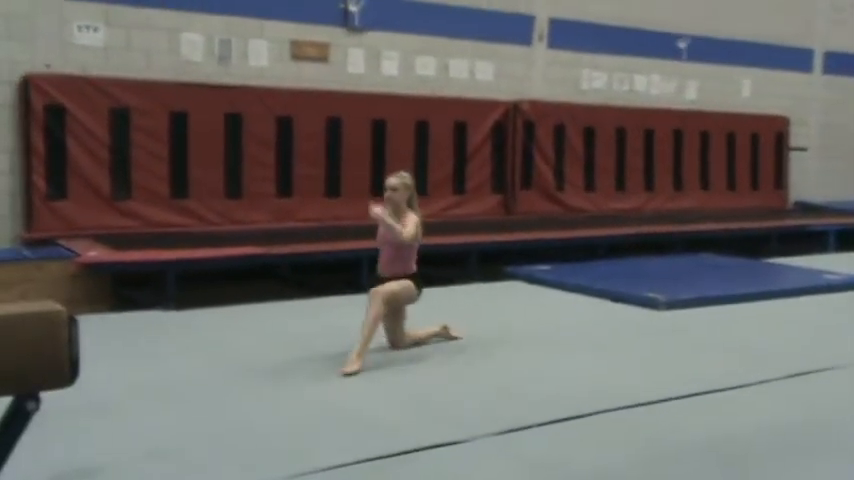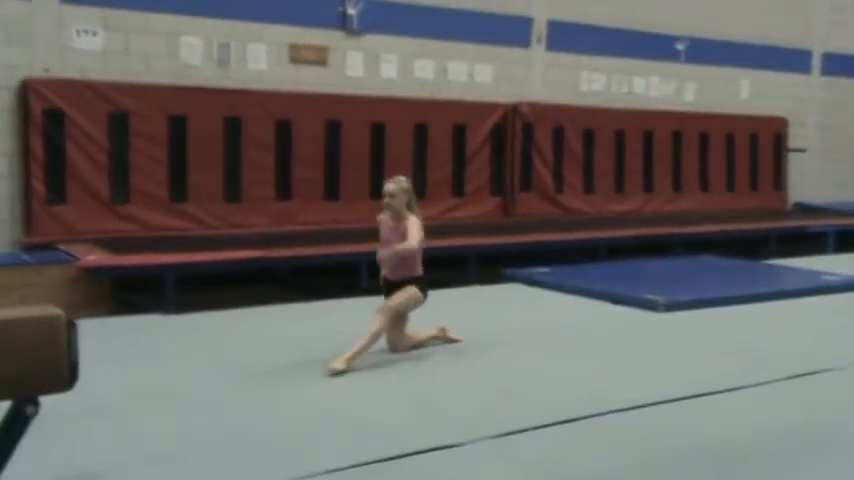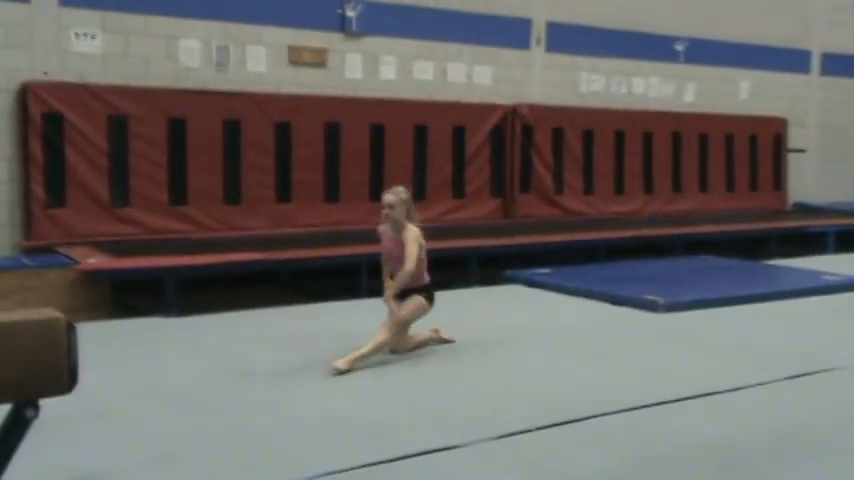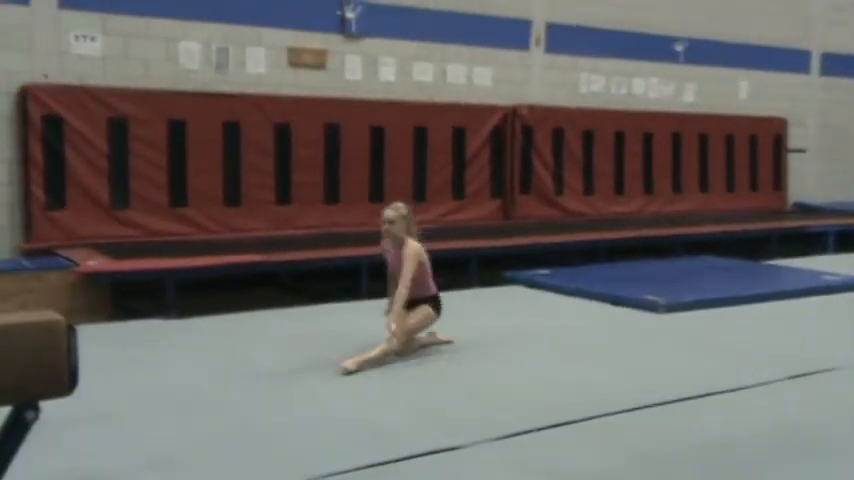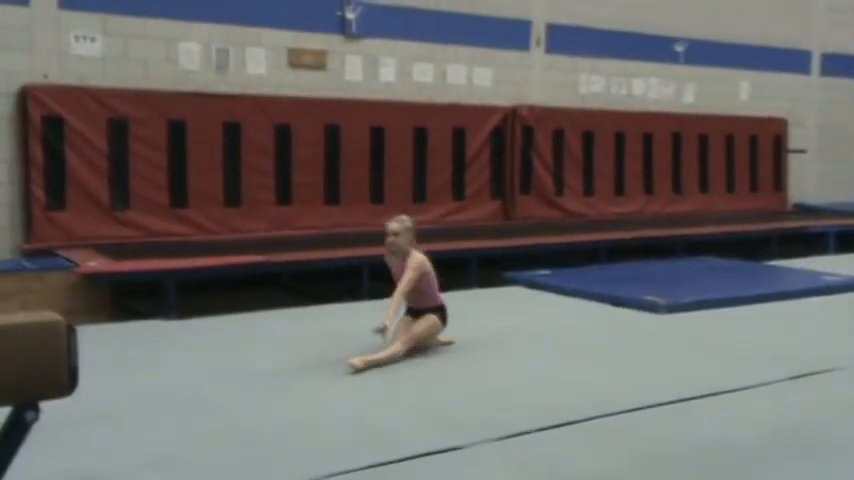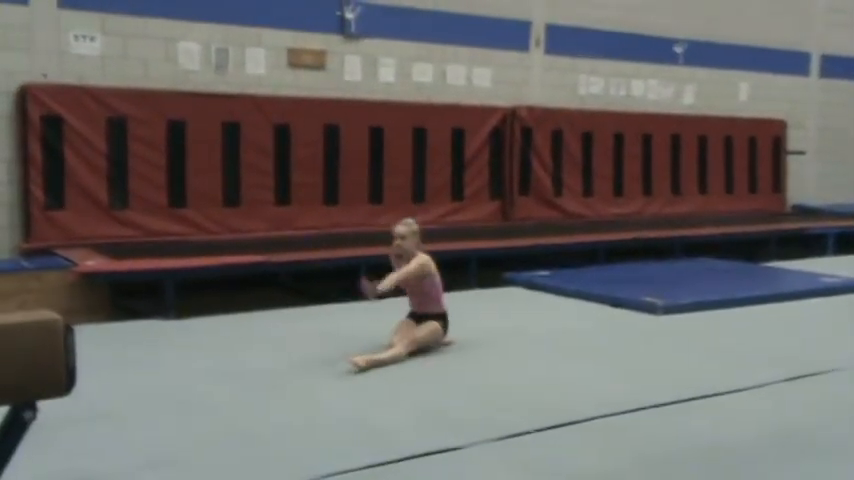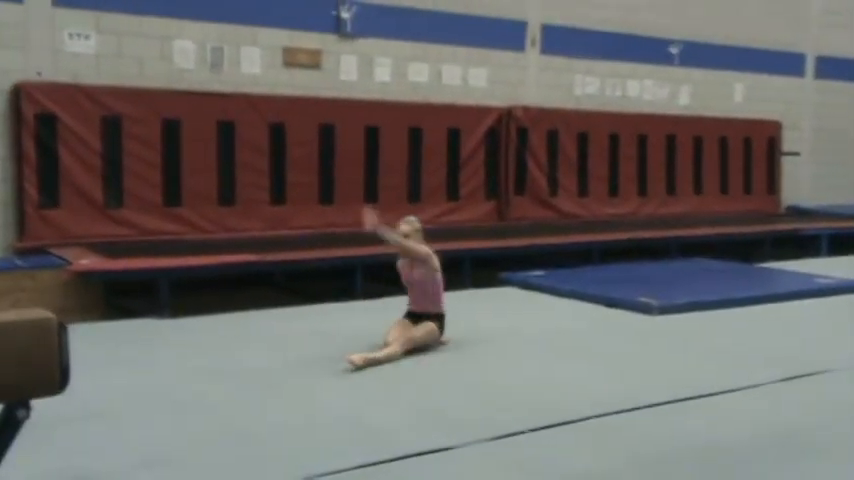
dt=0.1s
person 1, frame 1
left shoulder: (412, 220)
right shoulder: (385, 213)
left elbow: (405, 238)
left wrist: (384, 218)
left hip: (408, 282)
right hip: (386, 280)
left knee: (377, 293)
right knee: (398, 342)
left ankle: (358, 354)
right ankle: (439, 332)
person 1, frame 2
left shoulder: (412, 222)
right shoulder: (382, 219)
left elbow: (413, 246)
left wrist: (387, 253)
left hip: (414, 285)
right hip: (391, 284)
left knee: (385, 310)
right knee: (397, 344)
left ankle: (350, 357)
right ankle: (437, 334)
person 1, frame 3
left shoulder: (412, 233)
right shoulder: (382, 230)
left elbow: (410, 269)
left wrist: (390, 293)
right wrist: (388, 292)
left hip: (421, 293)
right hip: (398, 292)
left knee: (393, 324)
right knee: (397, 345)
right ankle: (432, 336)
person 1, frame 4
left shoulder: (412, 249)
right shoulder: (386, 244)
left elbow: (404, 286)
left wrist: (393, 321)
right wrist: (391, 305)
left hip: (428, 303)
right hip: (407, 302)
left knee: (397, 335)
right knee: (398, 343)
right ankle: (431, 338)
person 1, frame 5
left shoulder: (417, 260)
right shoulder: (390, 256)
left elbow: (401, 291)
left wrist: (387, 321)
left hip: (434, 313)
right hip: (414, 310)
left knee: (405, 340)
right knee: (397, 342)
right ankle: (430, 340)
person 1, frame 6
left shoulder: (422, 261)
right shoulder: (397, 260)
left elbow: (400, 275)
left wrist: (379, 288)
left hip: (436, 319)
right hip: (415, 315)
left knee: (408, 343)
right knee: (396, 342)
right ankle: (428, 341)
person 1, frame 7
left shoulder: (427, 256)
right shoulder: (402, 263)
left elbow: (403, 244)
left wrist: (379, 228)
left hip: (433, 319)
right hip: (412, 315)
left knee: (403, 341)
right knee: (390, 341)
right ankle: (425, 338)
